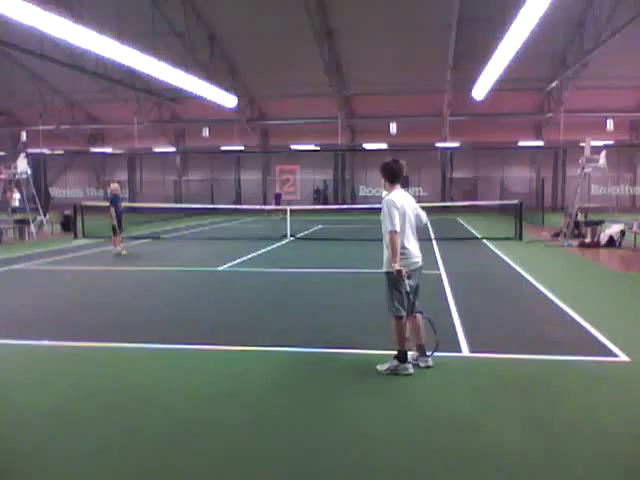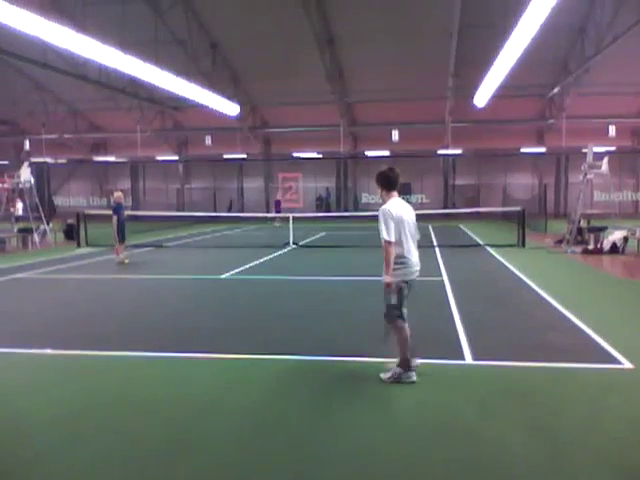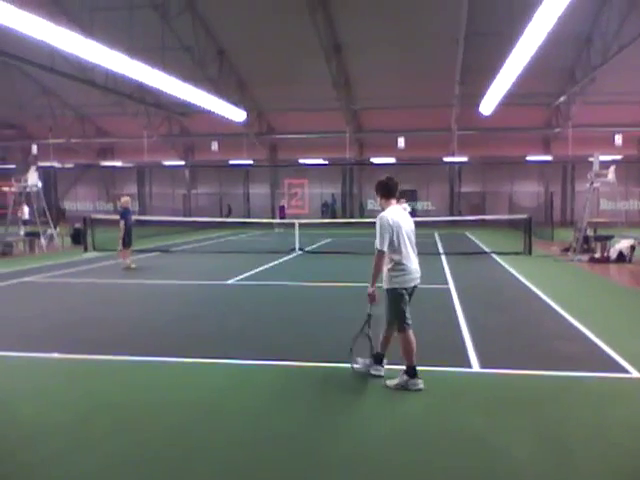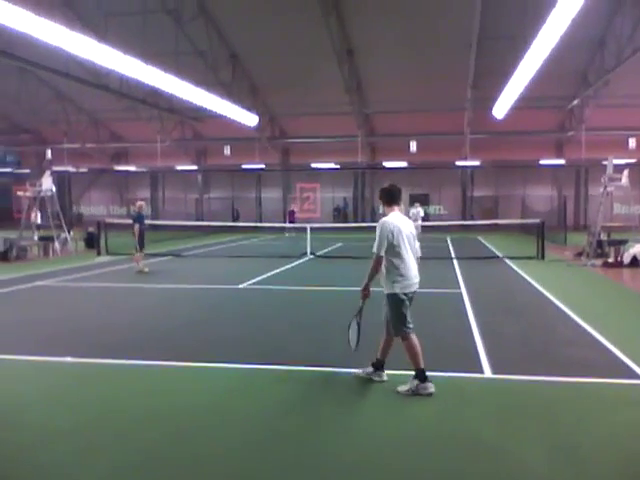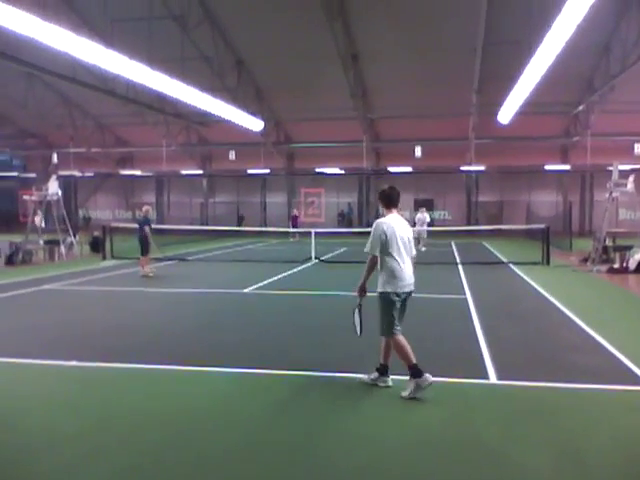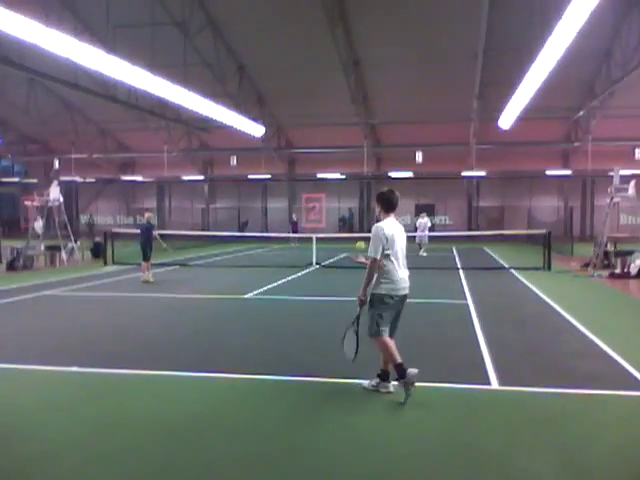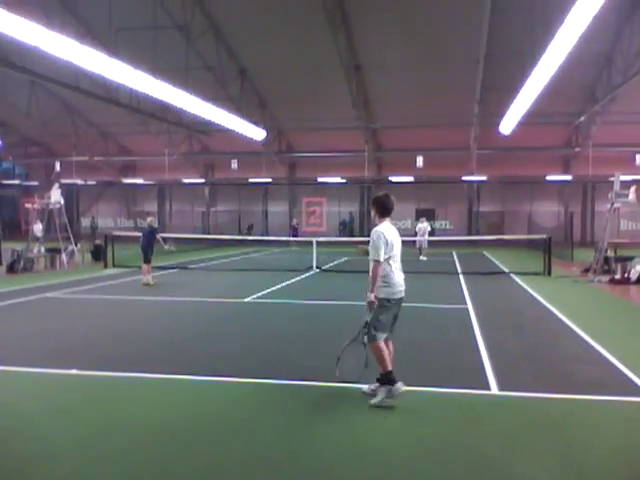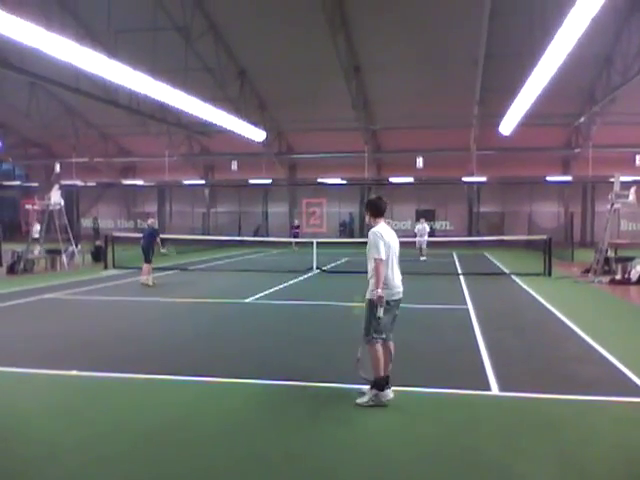
dt=0.2s
person 1, frame 1
left shoulder: (390, 200)
right shoulder: (409, 198)
left elbow: (394, 233)
right elbow: (423, 220)
left wrist: (395, 262)
left hip: (400, 263)
right hip: (414, 260)
left knee: (399, 313)
right knee: (413, 309)
left ankle: (402, 361)
right ankle: (422, 354)
person 1, frame 2
left shoulder: (387, 209)
right shoulder: (407, 207)
left elbow: (389, 244)
left wrist: (387, 275)
left hip: (398, 271)
right hip: (411, 267)
left knee: (397, 319)
right knee: (397, 316)
left ankle: (405, 369)
right ankle: (406, 360)
person 1, frame 3
left shoulder: (385, 217)
right shoulder: (406, 215)
left elbow: (381, 254)
left wrist: (372, 285)
left hip: (398, 279)
right hip: (411, 275)
left knee: (402, 326)
right knee: (391, 321)
left ankle: (412, 376)
right ankle: (377, 361)
person 1, frame 4
left shoulder: (385, 223)
right shoulder: (408, 222)
left elbow: (378, 258)
right elbow: (417, 257)
left wrist: (367, 284)
left hip: (397, 284)
right hip: (411, 281)
left knee: (404, 331)
right knee: (390, 326)
left ankle: (422, 380)
right ankle: (378, 368)
person 1, frame 5
left shoulder: (380, 224)
right shoulder: (405, 225)
left elbow: (374, 258)
left wrist: (363, 282)
left hip: (391, 285)
right hip: (407, 283)
left knee: (392, 332)
right knee: (390, 330)
left ankle: (418, 375)
right ankle: (382, 372)
person 1, frame 6
left shoulder: (379, 228)
right shoulder: (399, 228)
left elbow: (374, 262)
left wrist: (364, 290)
right wrist: (369, 257)
left hip: (386, 288)
right hip: (401, 286)
left knee: (378, 333)
right knee: (387, 333)
left ankle: (403, 372)
right ankle: (384, 378)
person 1, frame 7
left shoulder: (378, 232)
right shoulder: (393, 231)
left elbow: (378, 264)
left wrist: (372, 292)
right wrist: (369, 253)
left hip: (383, 292)
right hip: (397, 290)
left knee: (374, 336)
right knee: (385, 337)
left ankle: (390, 383)
right ankle: (384, 382)
person 1, frame 8
left shoulder: (375, 232)
right shoulder: (390, 232)
left elbow: (379, 262)
left wrist: (378, 289)
left hip: (382, 293)
right hip: (395, 291)
left knee: (373, 339)
right knee: (385, 338)
left ankle: (379, 389)
right ankle: (384, 384)
